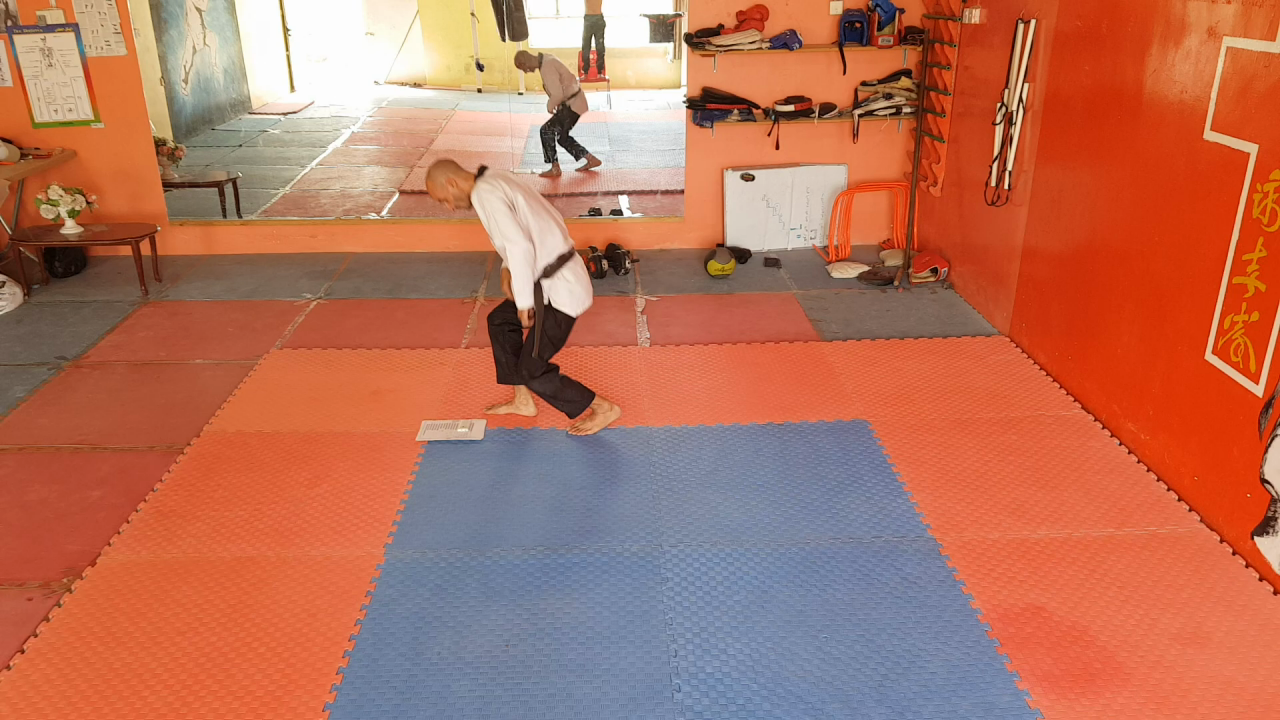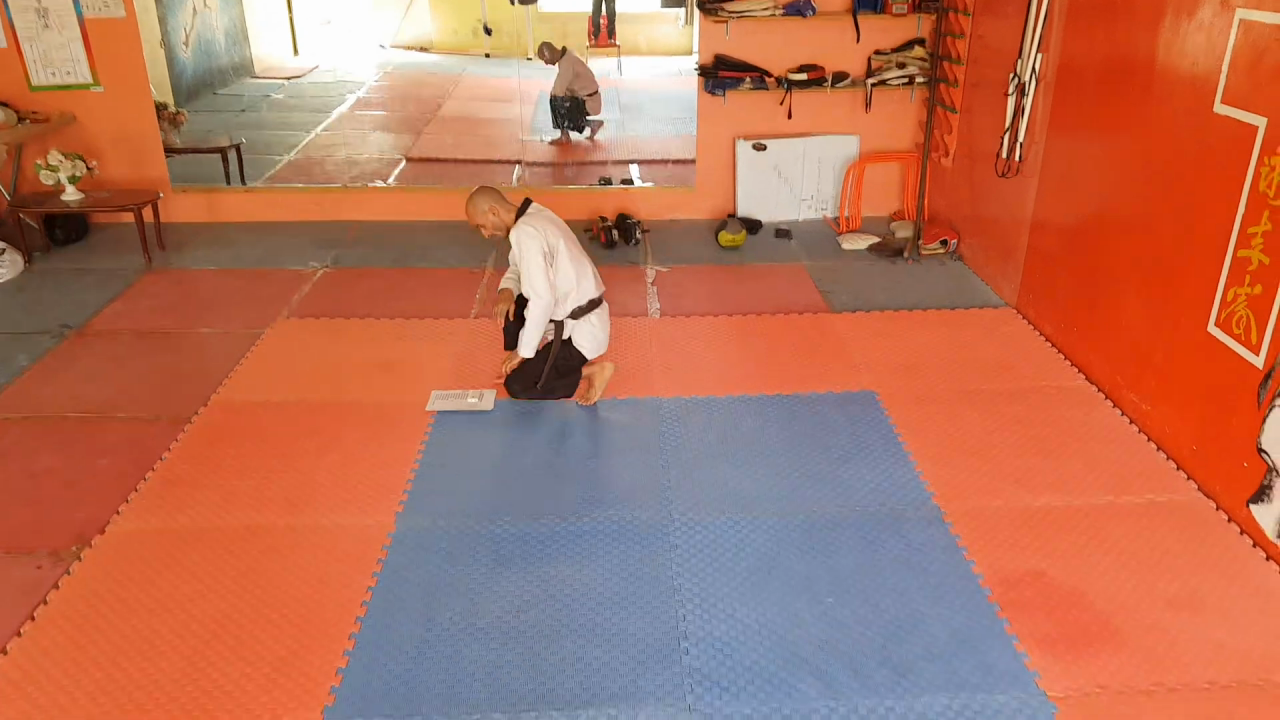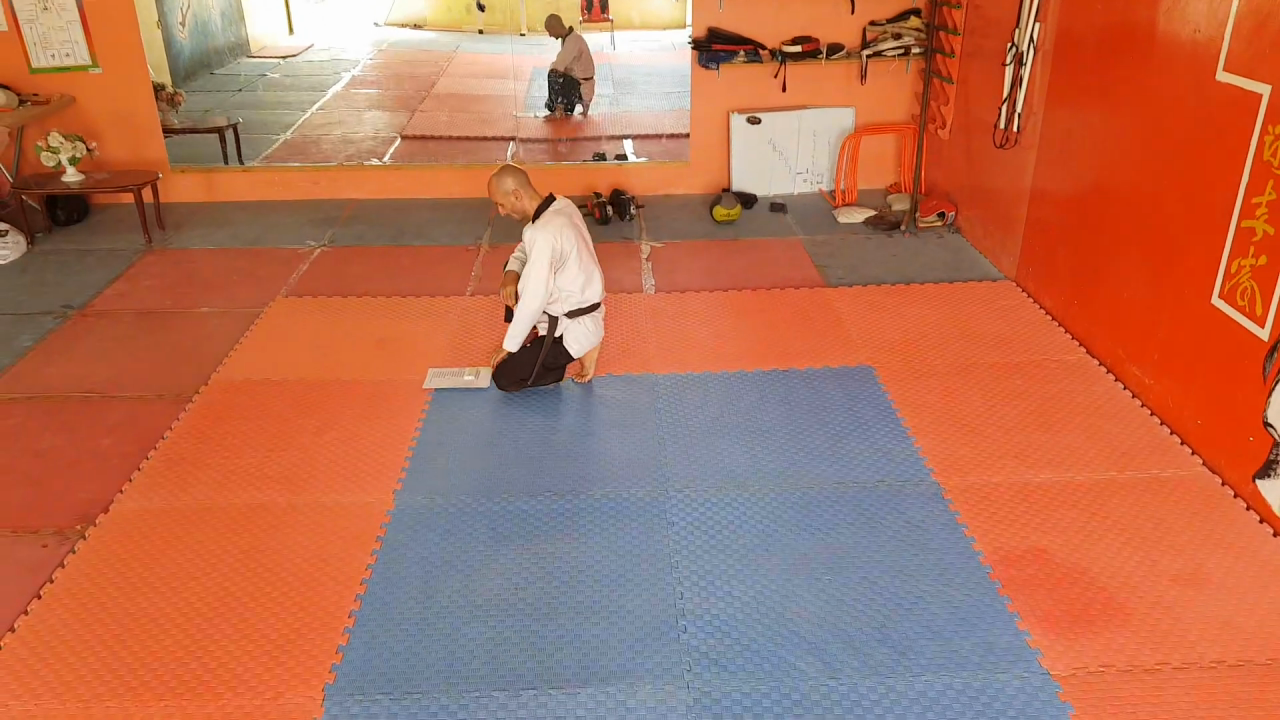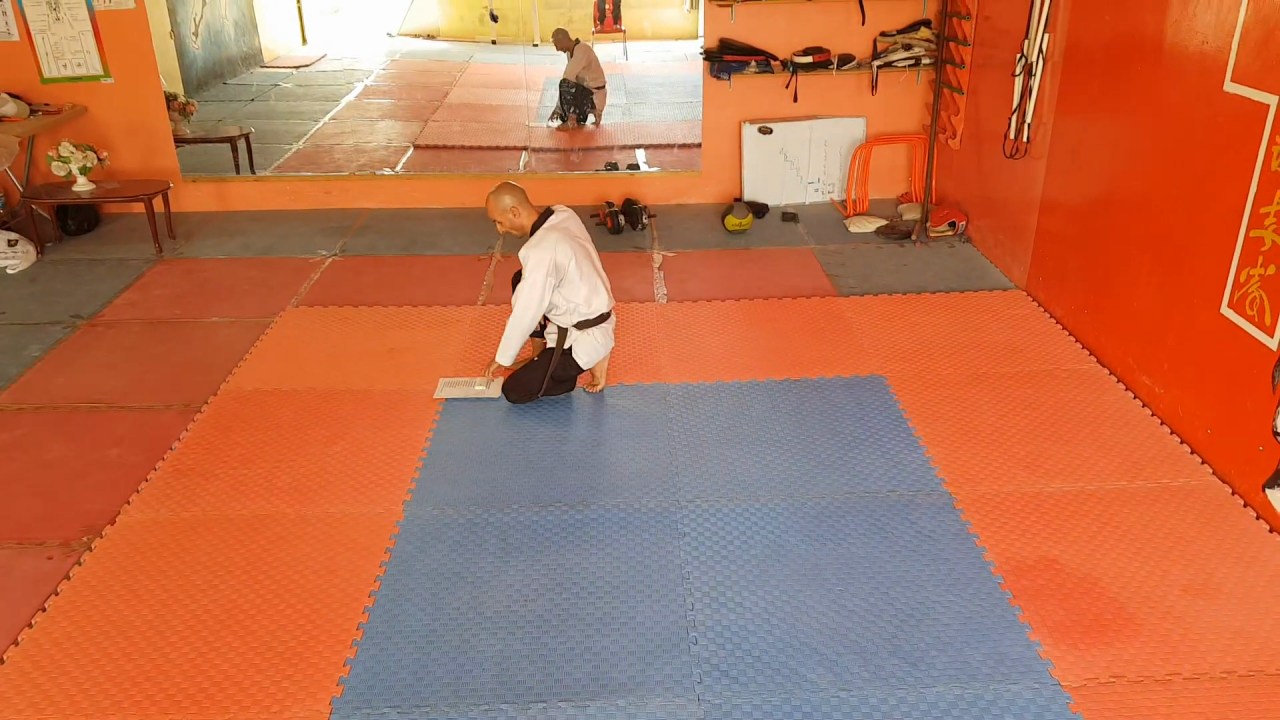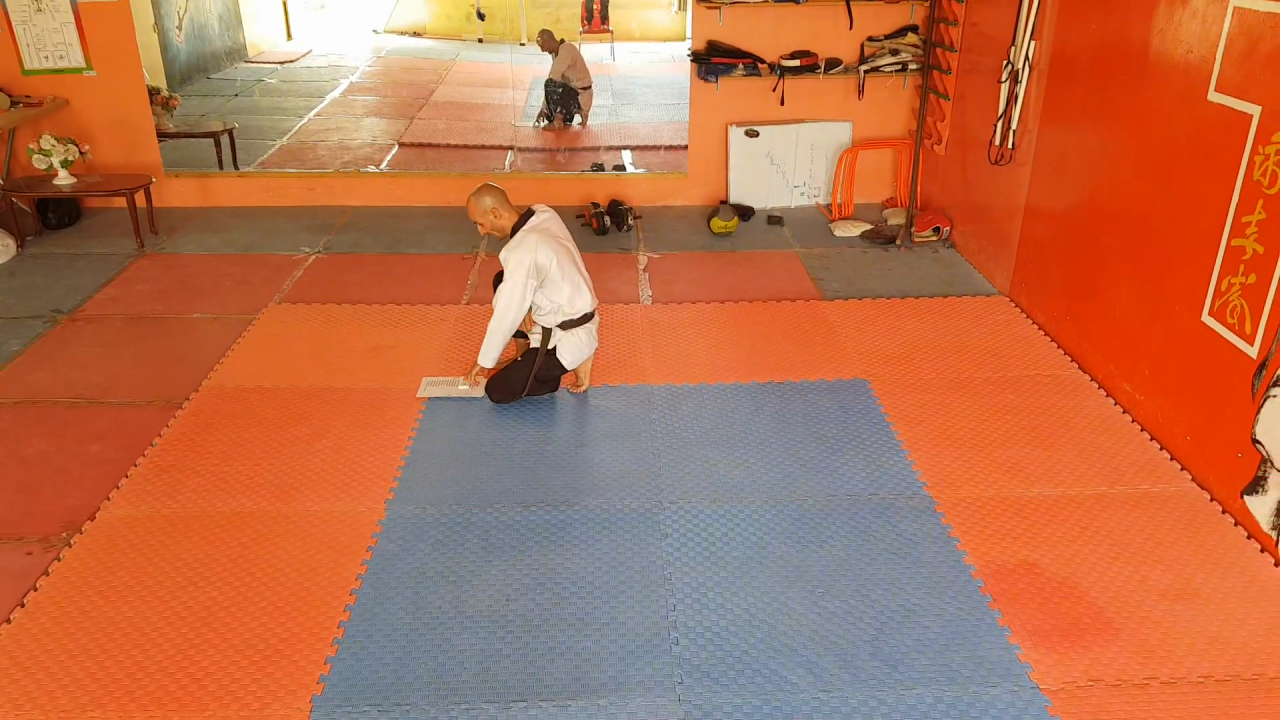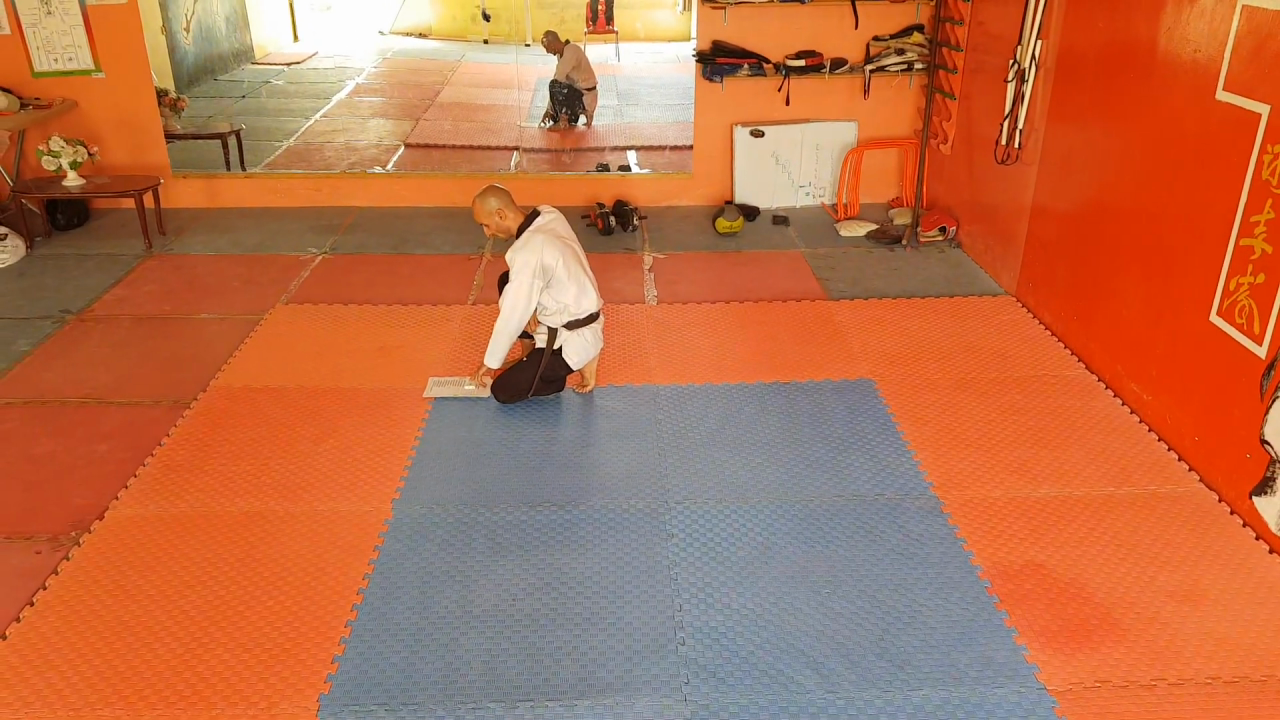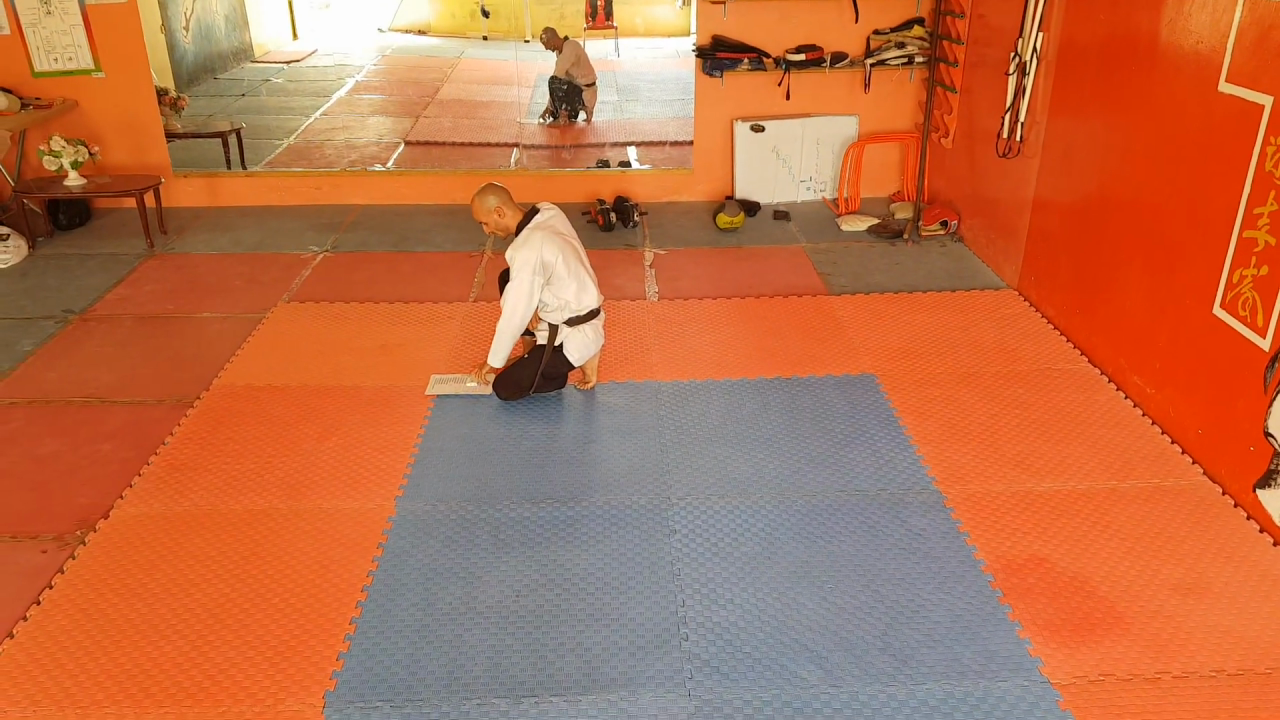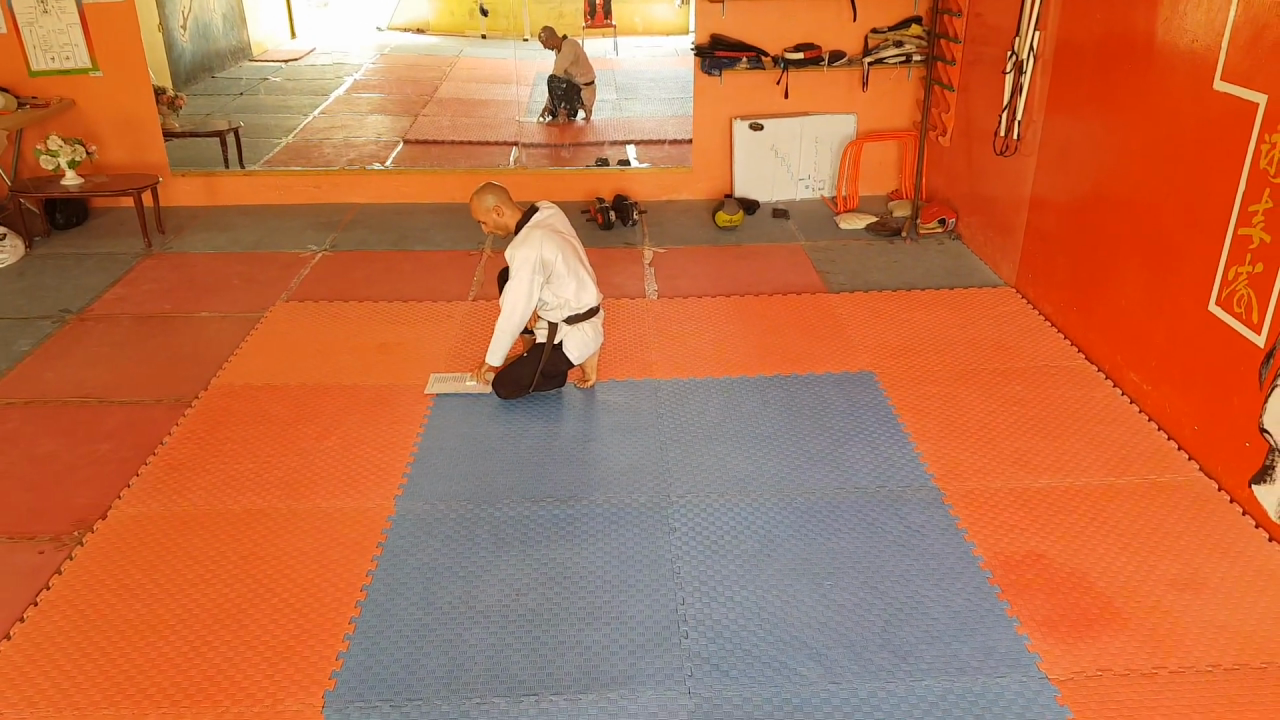
dt=0.4s
person 1, frame 1
left shoulder: (485, 194)
right shoulder: (496, 182)
left elbow: (520, 247)
left wrist: (524, 302)
right wrist: (509, 267)
left hip: (560, 288)
right hip: (559, 278)
left knee: (530, 370)
right knee: (499, 321)
left ankle: (600, 408)
right ankle: (523, 400)
person 1, frame 2
left shoulder: (526, 233)
right shoulder: (537, 216)
left elbow: (541, 298)
right elbow: (519, 266)
left wrist: (524, 351)
right wrist: (506, 290)
left hip: (582, 330)
right hip: (579, 311)
left knee: (517, 384)
right knee: (509, 298)
left ankle: (591, 370)
person 1, frame 3
left shoulder: (545, 233)
right shoulder: (561, 205)
left elbow: (532, 300)
right elbow: (526, 247)
left wrist: (509, 345)
right wrist: (511, 274)
left hip: (573, 329)
right hip: (579, 307)
left knee: (504, 378)
right knee: (516, 274)
left ankle: (580, 351)
right ankle: (531, 342)
person 1, frame 4
left shoulder: (541, 250)
right shoulder: (562, 214)
left elbow: (525, 314)
left wrist: (502, 358)
right wrist: (532, 300)
left hip: (585, 338)
right hip: (592, 311)
left knee: (514, 391)
right knee: (521, 280)
left ankle: (590, 360)
right ankle: (541, 354)
person 1, frame 5
left shoulder: (522, 252)
right shoulder: (544, 214)
left elbow: (505, 316)
left wrist: (484, 361)
right wrist: (523, 304)
left hip: (569, 338)
right hip: (576, 312)
left knee: (497, 391)
right knee: (503, 281)
left ankle: (574, 360)
right ankle: (524, 355)
person 1, frame 6
left shoulder: (528, 252)
right shoulder: (548, 215)
left elbow: (512, 317)
left wrist: (490, 362)
right wrist: (528, 306)
left hip: (574, 339)
right hip: (578, 310)
left knee: (502, 391)
right knee: (508, 283)
left ankle: (578, 361)
right ankle: (530, 355)
person 1, frame 7
left shoulder: (528, 250)
right shoulder: (549, 212)
left elbow: (514, 316)
left wrist: (493, 362)
right wrist: (531, 304)
left hip: (575, 336)
right hip: (578, 309)
left knee: (505, 388)
right knee: (509, 280)
left ankle: (579, 357)
right ankle: (532, 353)
person 1, frame 8
left shoulder: (527, 249)
right shoulder: (547, 210)
left elbow: (513, 315)
left wrist: (491, 360)
right wrist: (530, 303)
left hip: (574, 334)
right hip: (578, 305)
left knee: (504, 387)
right knee: (507, 278)
left ankle: (580, 356)
right ankle: (532, 351)
